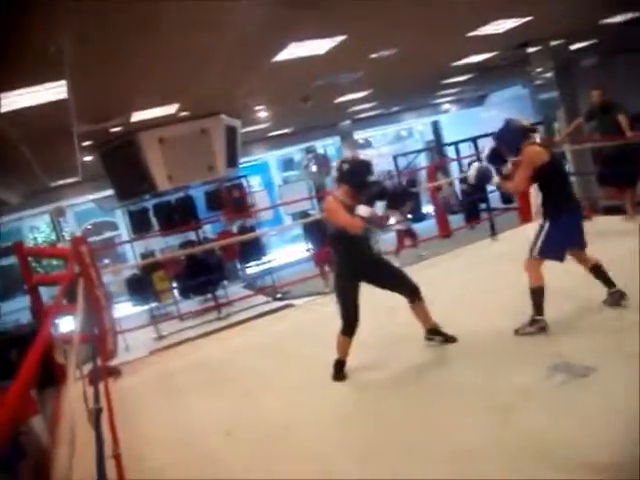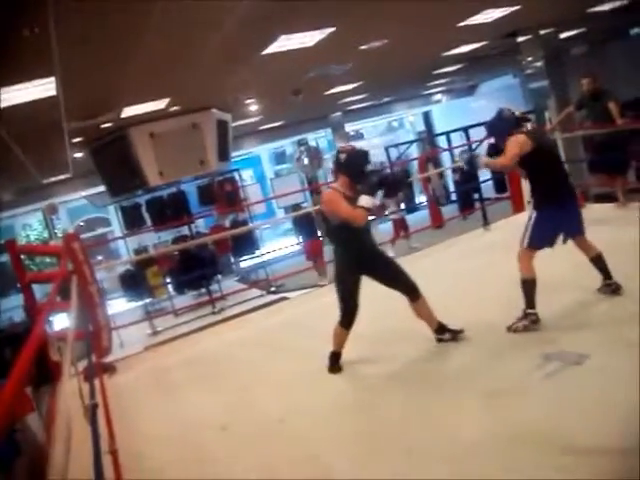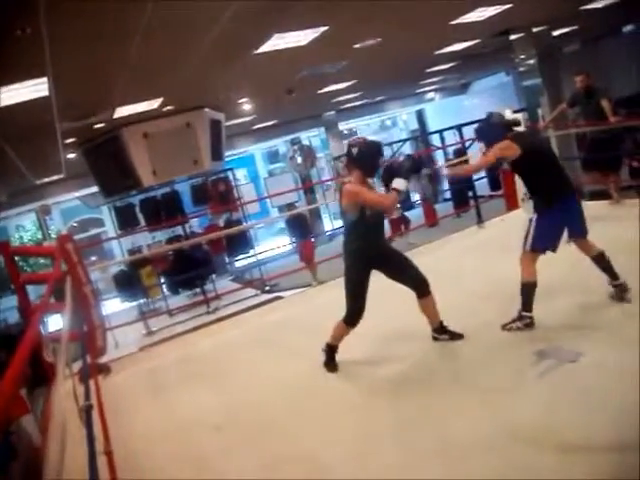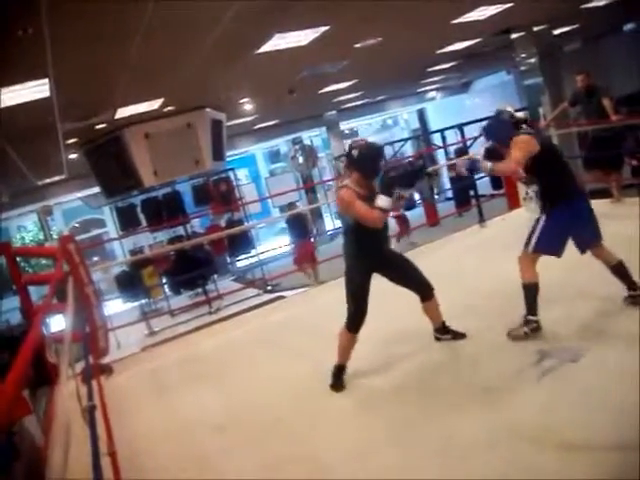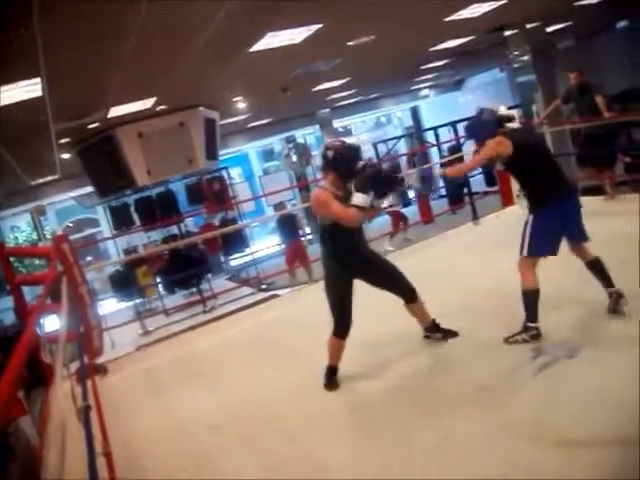
dt=0.2s
person 1, frame 1
left shoulder: (356, 200)
right shoulder: (331, 203)
left elbow: (380, 223)
right elbow: (355, 228)
right wrist: (367, 202)
left hip: (369, 260)
right hip: (347, 270)
left knee: (412, 289)
right knee: (350, 323)
left ankle: (432, 330)
right ankle: (339, 364)
person 1, frame 2
left shoulder: (355, 190)
right shoulder: (330, 195)
left elbow: (378, 212)
right elbow: (358, 219)
right wrist: (368, 191)
left hip: (369, 252)
right hip: (347, 261)
left knee: (410, 288)
right knee: (348, 314)
left ankle: (440, 331)
right ankle: (335, 356)
person 1, frame 3
left shoulder: (364, 184)
right shoulder: (351, 189)
left elbow: (386, 204)
right elbow: (389, 204)
left wrist: (398, 179)
right wrist: (401, 177)
left hip: (380, 248)
right hip: (358, 256)
left knee: (421, 284)
right knee: (354, 313)
left ankle: (438, 330)
right ankle: (330, 349)
person 1, frame 4
left shoulder: (368, 186)
right shoulder: (345, 194)
left elbow: (385, 210)
right elbow: (376, 220)
left wrist: (403, 184)
right wrist: (386, 190)
left hip: (381, 252)
right hip: (358, 260)
left knee: (424, 287)
right knee: (355, 319)
left ankle: (441, 329)
right ankle: (338, 369)
person 1, frame 5
left shoulder: (345, 188)
right shoulder: (320, 195)
left elbow: (367, 214)
right elbow: (352, 219)
left wrist: (381, 190)
right wrist: (362, 187)
left hip: (362, 255)
right hip: (338, 266)
left knee: (407, 290)
right knee: (342, 324)
left ankle: (431, 328)
right ankle: (331, 370)
person 2, frame 1
left shoulder: (531, 152)
right shoulder: (535, 150)
left elbow: (518, 187)
right elbow: (530, 179)
left wrist: (493, 178)
right wrist: (508, 172)
left hip: (558, 214)
right hip: (570, 209)
left knee: (532, 264)
right knee: (580, 255)
left ankle: (538, 319)
right ankle: (614, 292)
person 2, frame 2
left shoulder: (517, 140)
right shoulder: (538, 135)
left elbow: (504, 163)
left wrist: (482, 161)
right wrist: (505, 162)
left hip: (547, 204)
right hip: (566, 197)
left knee: (524, 256)
right knee: (581, 240)
left ankle: (530, 313)
right ankle: (610, 282)
person 2, frame 3
left shoulder: (505, 146)
right shoulder: (531, 138)
left elbow: (475, 167)
left wrist: (444, 172)
right wrist: (509, 165)
left hip: (548, 205)
right hip: (567, 197)
left knee: (527, 259)
right knee: (583, 241)
left ankle: (526, 316)
right ankle: (618, 285)
person 2, frame 4
left shoulder: (521, 141)
right shoulder: (532, 138)
left elbow: (510, 168)
left wrist: (484, 166)
right wrist: (521, 173)
left hip: (557, 206)
right hip: (576, 199)
left knee: (526, 260)
right knee: (597, 248)
left ankle: (531, 320)
person 2, frame 5
left shoulder: (498, 143)
right shoulder: (526, 133)
left elbow: (467, 168)
right wrist: (504, 165)
left hip: (544, 205)
right hip: (566, 195)
left knee: (526, 265)
right knee: (579, 247)
left ankle: (531, 327)
right ankle: (613, 292)
person 3, frame 1
left shoulder: (615, 107)
right shoulder: (593, 110)
left elbow: (622, 118)
right elbow: (578, 122)
left wrist: (628, 132)
right wrist: (562, 137)
left hip: (621, 148)
right hip: (607, 150)
left knee: (627, 181)
right knee: (603, 180)
left ankle: (630, 207)
person 3, frame 2
left shoulder: (604, 94)
right shoulder: (584, 98)
left elbow: (612, 105)
right elbow: (569, 110)
left wrist: (618, 119)
right wrist: (554, 125)
left hip: (613, 137)
right hip: (598, 138)
left knee: (618, 169)
right knee: (595, 169)
left ankle: (621, 194)
right ankle: (619, 190)
person 3, frame 3
left shoulder: (597, 92)
right shoulder: (577, 95)
left elbow: (605, 103)
right elbow: (562, 107)
left wrist: (611, 117)
right wrist: (547, 122)
left hip: (607, 135)
right hip: (592, 136)
left knee: (612, 166)
right knee: (588, 167)
left ankle: (615, 192)
right ankle: (612, 187)
person 3, frame 4
left shoulder: (599, 90)
right shoulder: (578, 94)
left elbow: (606, 101)
right elbow: (563, 106)
left wrist: (612, 115)
right wrist: (548, 121)
left hip: (608, 133)
right hip: (593, 135)
left knee: (613, 165)
right knee: (589, 165)
left ankle: (616, 191)
right ankle: (613, 185)
person 3, frame 5
left shoulder: (592, 87)
right shoulder: (570, 91)
left elbow: (599, 98)
right elbow: (557, 103)
left wrist: (605, 112)
right wrist: (542, 118)
left hip: (602, 130)
right hip: (586, 131)
left knee: (606, 162)
right knee: (583, 162)
left ankle: (610, 187)
right ankle: (607, 182)
